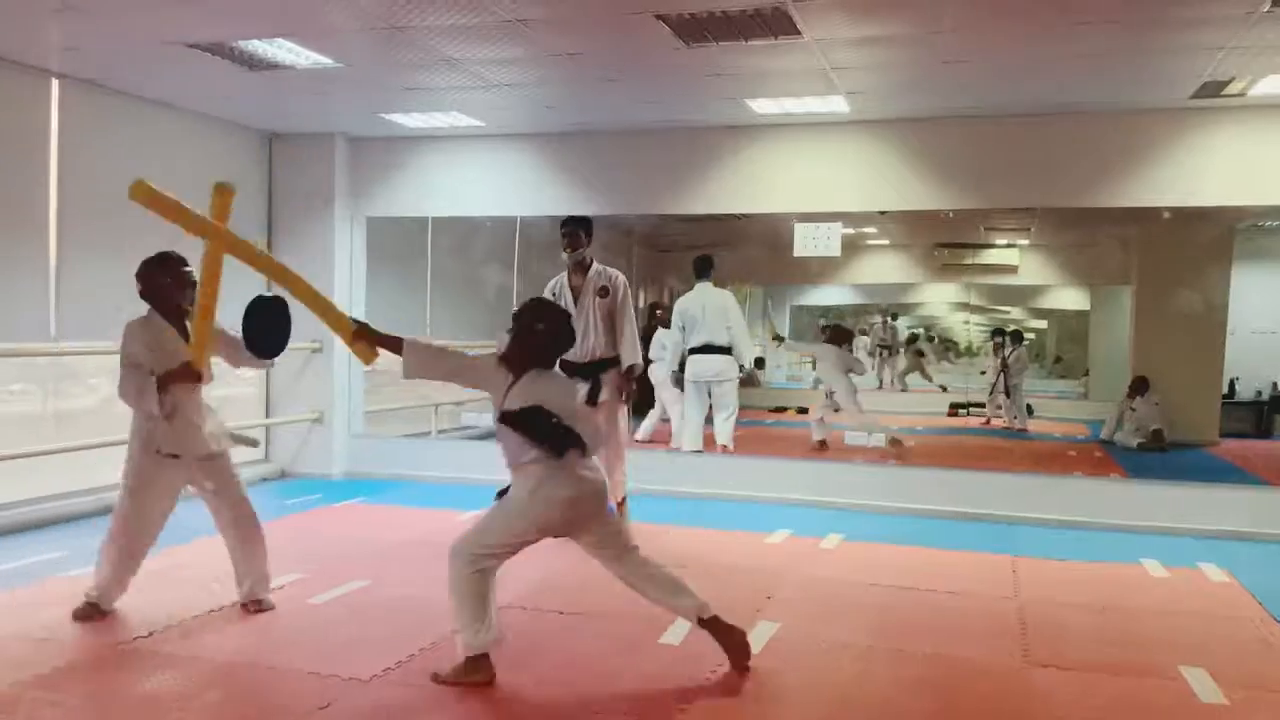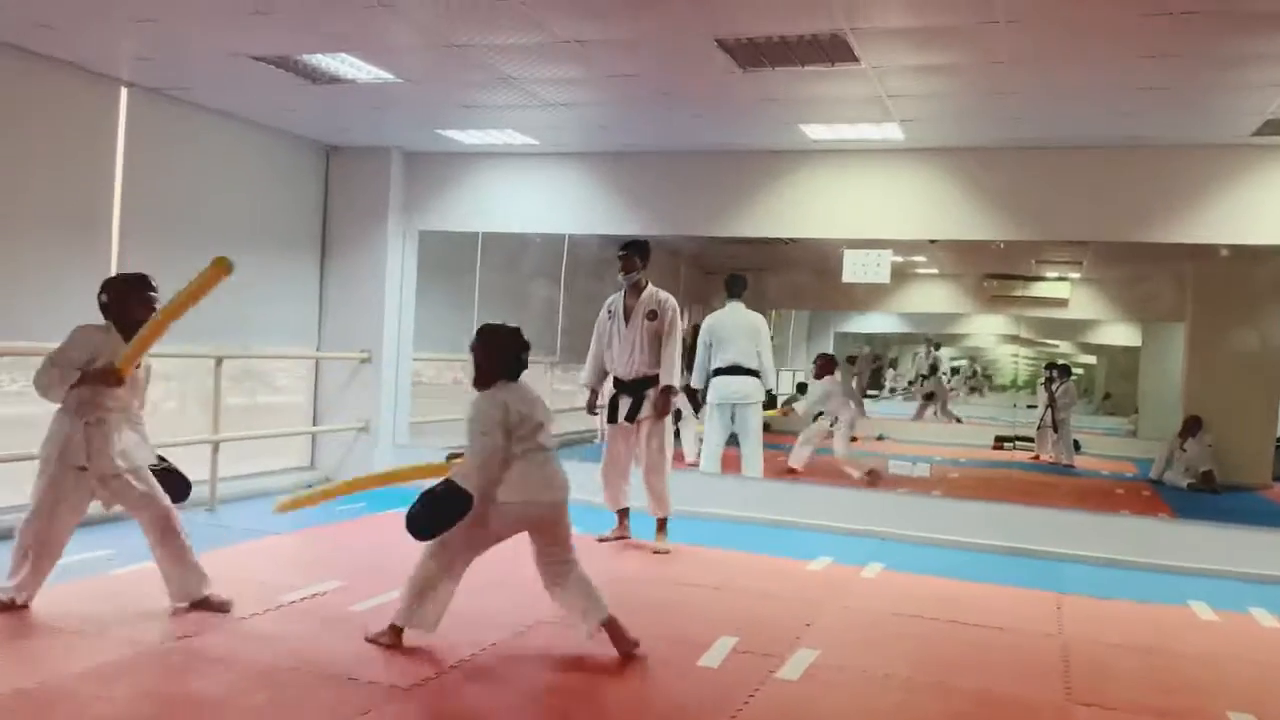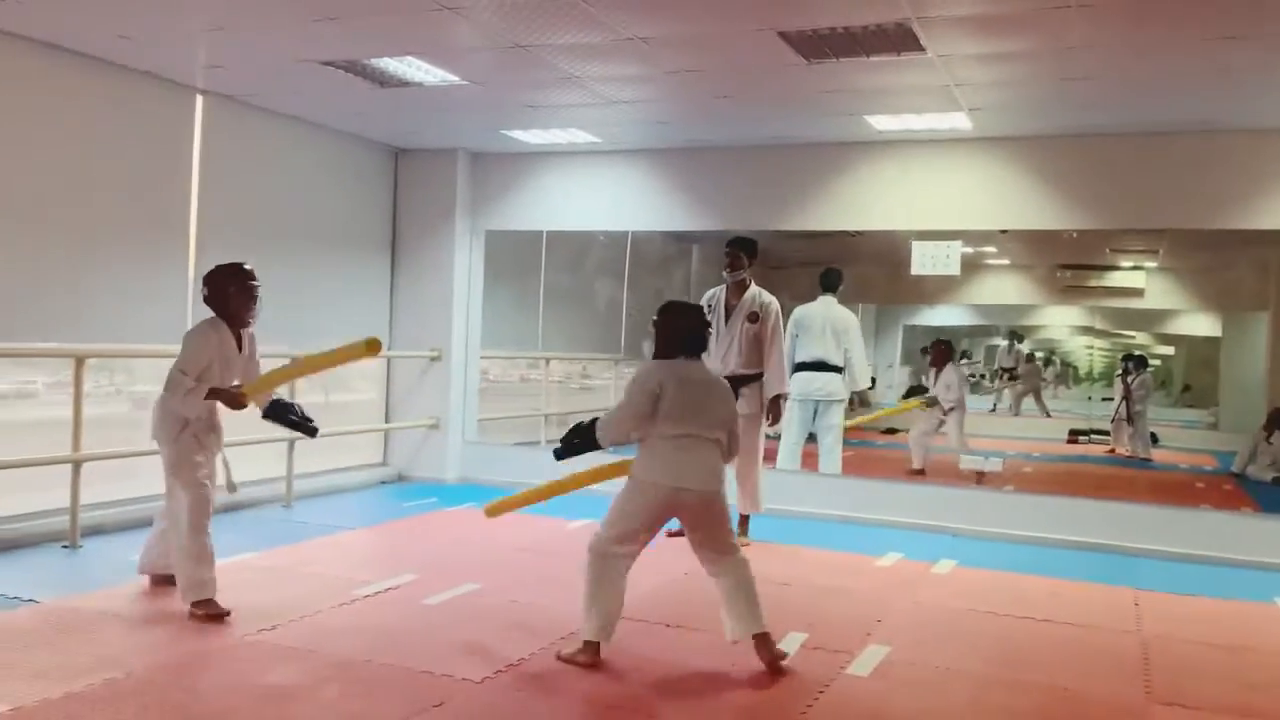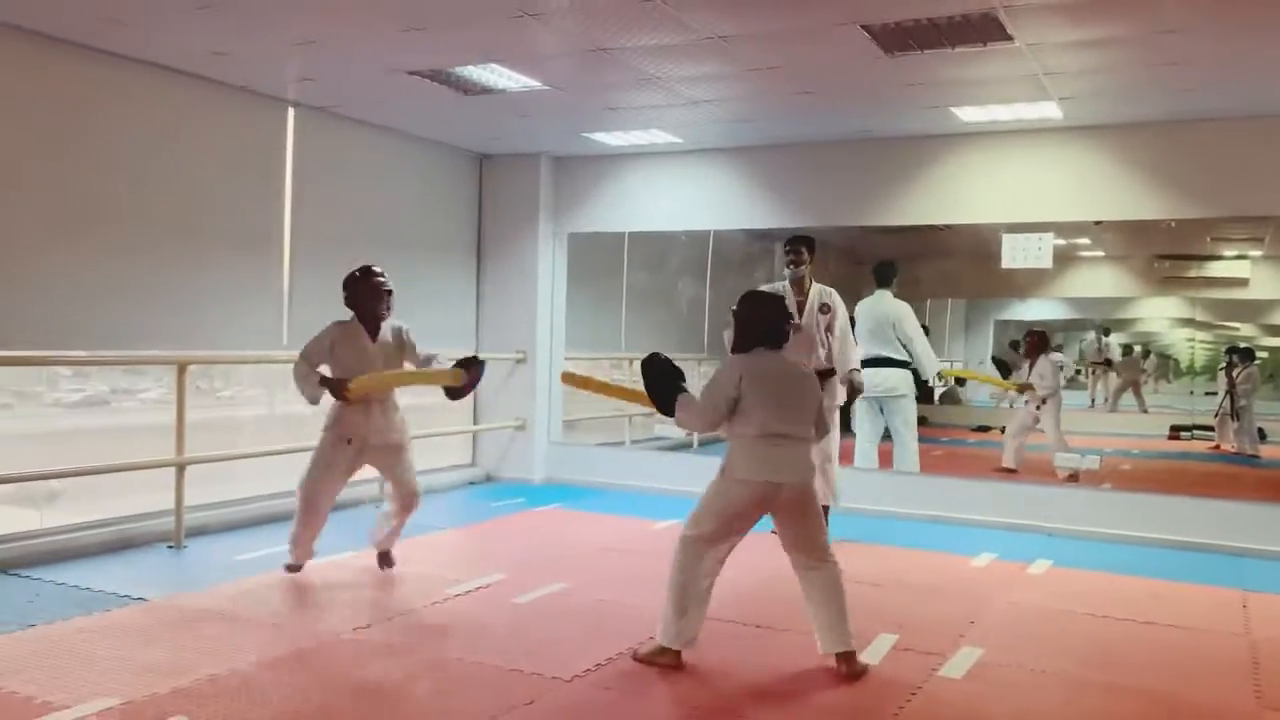
dt=0.7s
person 1, frame 1
left shoulder: (544, 388)
right shoulder: (508, 374)
left elbow: (591, 433)
right elbow: (453, 362)
left wrist: (563, 437)
right wrist: (382, 340)
left hip: (551, 492)
right hip: (586, 490)
left knee: (469, 556)
right knee: (630, 562)
left ankle: (476, 660)
right ankle: (715, 626)
person 1, frame 2
left shoulder: (488, 403)
right shoulder: (530, 398)
left elbow: (487, 455)
right wrist: (462, 461)
left hip: (510, 496)
right hip: (551, 493)
left knee: (445, 554)
right knee: (561, 570)
left ankle: (397, 628)
right ankle: (609, 625)
person 1, frame 3
left shoulder: (655, 372)
right shoulder: (720, 387)
left elbow: (626, 422)
right elbow: (730, 446)
left wrist: (594, 431)
left hip: (656, 480)
right hip: (705, 484)
left knee: (607, 551)
right knee: (726, 559)
left ankle: (591, 646)
right ankle: (762, 644)
person 1, frame 4
left shoulder: (739, 367)
right shoulder: (805, 376)
left elbow: (704, 417)
right elbow: (820, 429)
left wrist: (672, 395)
left hip: (747, 475)
right hip: (797, 477)
left knee: (695, 551)
right knee: (816, 561)
left ankle: (670, 645)
right ankle: (845, 655)
person 2, frame 1
right shoulder: (140, 332)
left elbow: (242, 354)
right elbow: (132, 393)
right wrist: (172, 378)
left hip: (200, 432)
right hip: (157, 436)
left knee: (239, 515)
right knee: (134, 521)
left ankle: (253, 590)
right ankle: (100, 597)
person 2, frame 2
right shoulder: (88, 338)
right elbow: (45, 380)
left wrist: (151, 452)
right wrist: (89, 378)
left hip: (119, 447)
right hip: (75, 443)
left knee: (161, 517)
right knee: (46, 523)
left ankle: (192, 592)
person 2, frame 3
left shoulder: (246, 337)
right shoulder: (204, 335)
left elbow: (251, 380)
right elbow: (177, 388)
right wrist: (220, 396)
left hip: (203, 425)
right hip: (179, 422)
left knee: (189, 500)
right knee: (195, 501)
left ankle: (158, 566)
right ankle: (198, 593)
person 2, frame 4
left shoulder: (397, 334)
right shoulder: (337, 333)
left elbow: (424, 363)
right elbow: (304, 364)
right wrist: (327, 383)
left hip: (385, 424)
right hip: (347, 422)
left knee: (407, 492)
right knee: (316, 489)
left ankle: (384, 542)
right ankle: (299, 552)
person 3, frame 1
left shoulder: (613, 280)
right shoulder: (555, 287)
left elbow: (626, 328)
left wrist: (630, 374)
left hip: (606, 377)
right hip: (570, 378)
left knee: (611, 448)
left ankle: (621, 510)
person 3, frame 2
left shoulder: (664, 303)
right shoulder: (611, 305)
left elbow: (671, 349)
right elbow: (599, 349)
left wrist: (667, 391)
right wrist: (593, 390)
left hip: (650, 394)
right hip: (621, 394)
left knee: (654, 465)
right knee: (613, 463)
left ankle: (661, 532)
right ankle: (623, 524)
person 3, frame 3
left shoulder: (766, 304)
right shoulder: (711, 299)
left elbow: (774, 354)
left wrist: (776, 397)
left hip: (747, 392)
left knee: (747, 463)
left ankle: (743, 527)
person 3, frame 4
left shoulder: (828, 297)
right shoulder: (771, 294)
left elbow: (843, 340)
left wrist: (849, 373)
left hip: (823, 386)
left knee: (824, 454)
left ankle: (822, 520)
person 4, frame 1
left shoulder: (683, 302)
right shoulder: (726, 297)
left elbow: (676, 338)
right elbow: (738, 331)
right wrist: (742, 361)
left hip: (696, 362)
right hip: (722, 360)
left knee: (693, 413)
right knee: (727, 410)
left ankle: (691, 453)
right ankle: (722, 445)
person 4, frame 2
left shoulder: (712, 320)
right shoulder: (758, 320)
left elbow: (702, 356)
right elbow: (766, 357)
left wrist: (699, 385)
right wrist: (767, 386)
left hip: (720, 384)
right hip: (748, 384)
left knee: (713, 439)
right knee: (751, 441)
person 4, frame 3
left shoulder: (800, 312)
right shoulder: (847, 317)
left elbow: (788, 350)
right elbow: (855, 355)
left wrist: (787, 380)
right wrist: (860, 388)
left hip: (803, 379)
right hip: (832, 382)
left knee: (792, 437)
right knee: (830, 441)
person 4, frame 4
left shoulder: (860, 308)
right shoulder: (899, 308)
right elbow: (917, 343)
right wrist: (935, 371)
left hip: (868, 376)
right hip: (898, 376)
left knee: (866, 439)
right knee: (905, 439)
